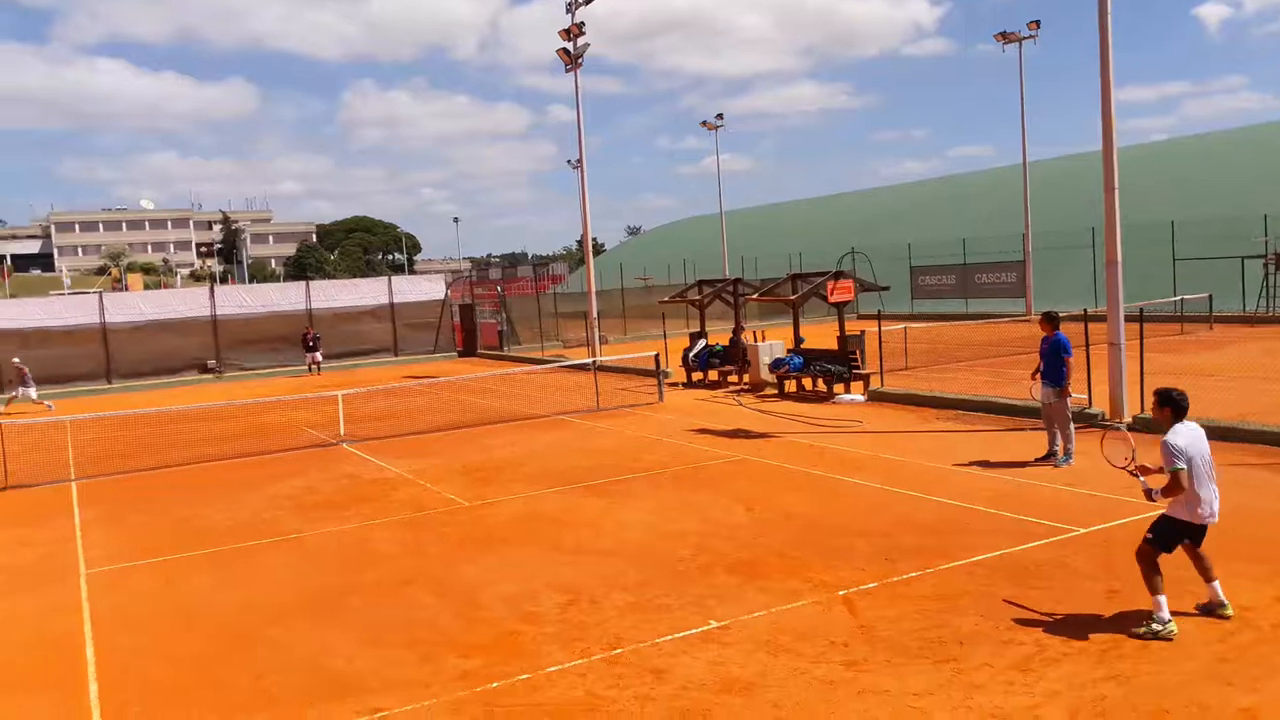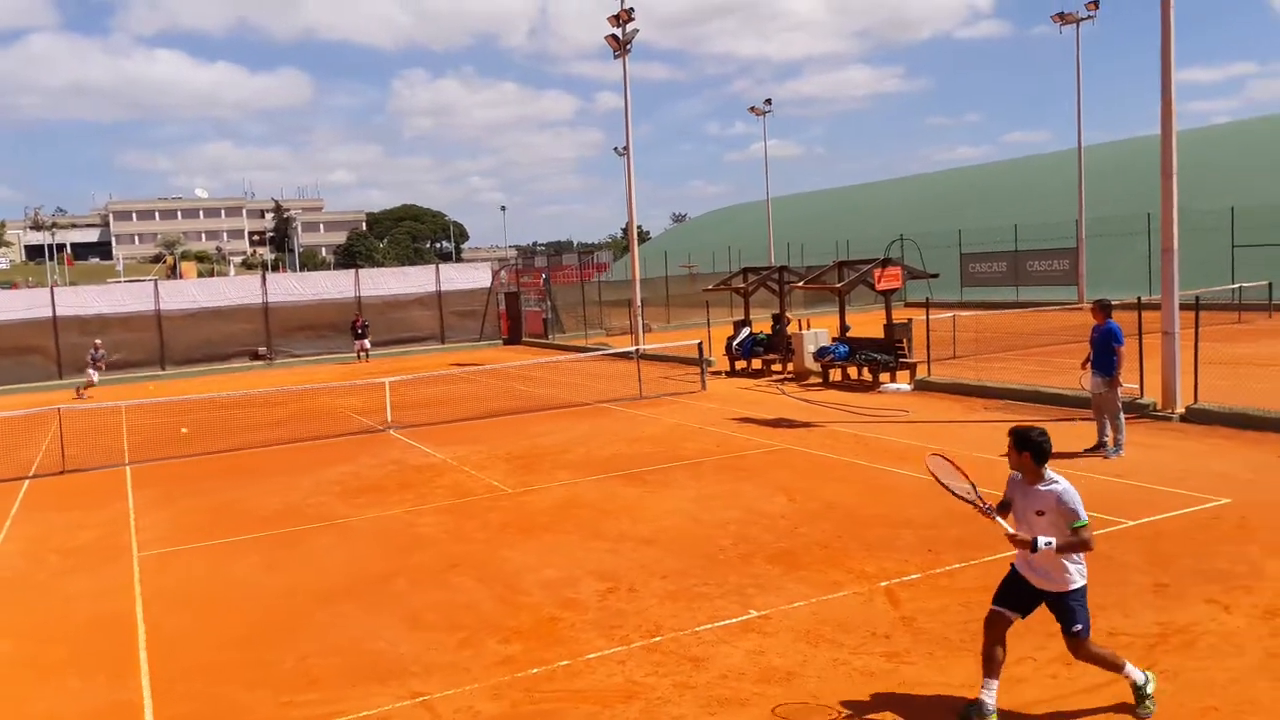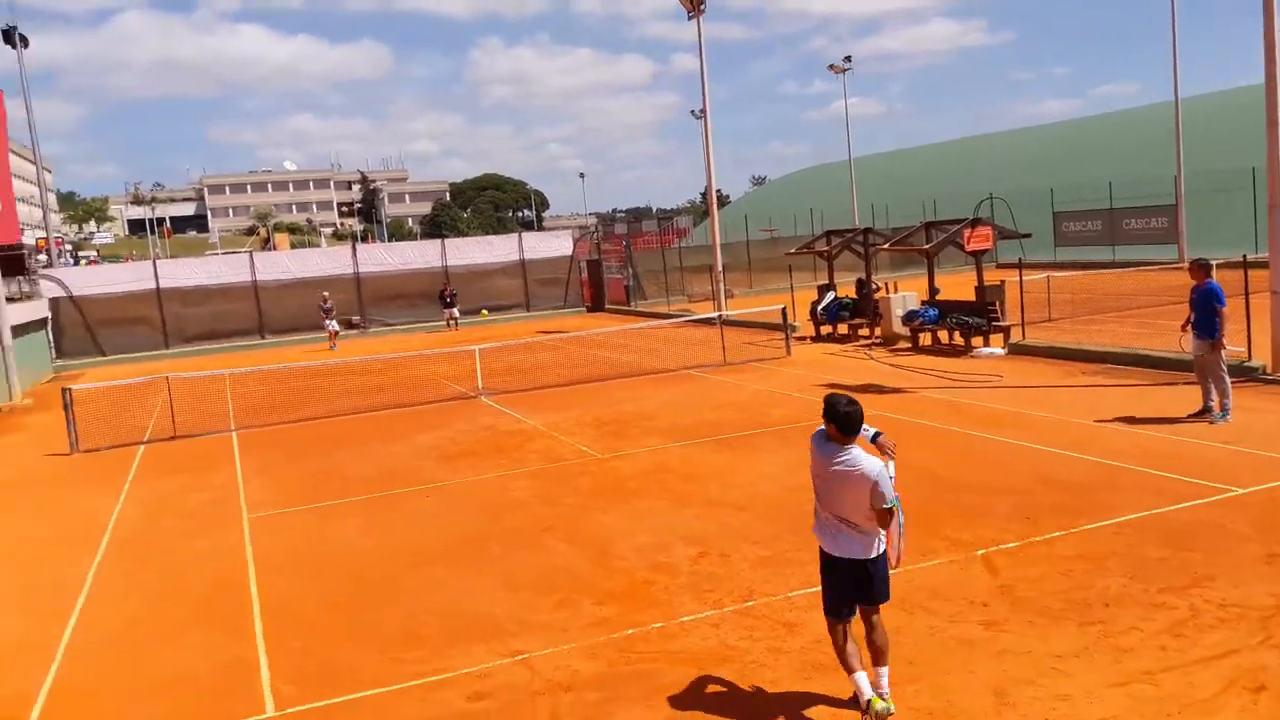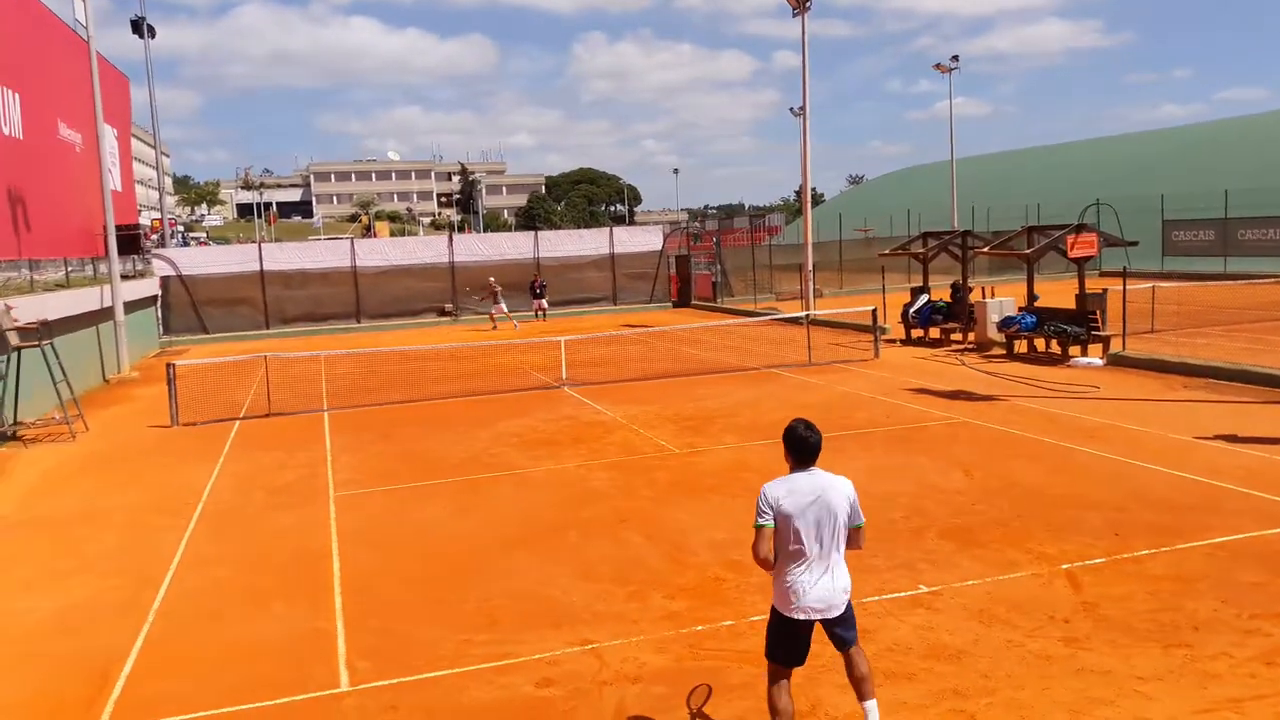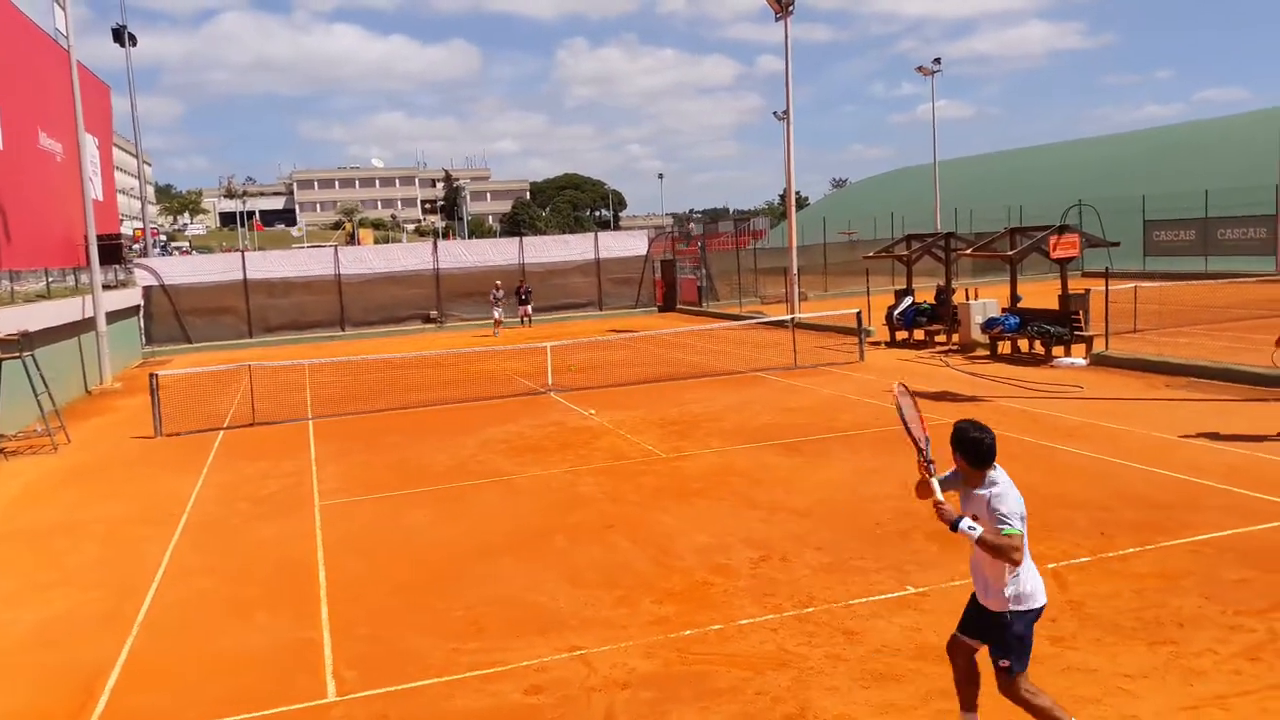
dt=1s
person 1, frame 1
left shoulder: (1171, 441)
right shoulder: (1197, 430)
left elbow: (1179, 485)
left wrist: (1155, 494)
right wrist: (1155, 470)
left hip: (1184, 511)
right hip: (1207, 506)
left knee: (1145, 554)
right knee: (1193, 548)
left ankle: (1162, 620)
right ankle: (1218, 601)
person 1, frame 2
left shoulder: (1062, 492)
right shoulder: (1015, 480)
left elbow: (1085, 542)
right elbow: (1004, 510)
left wrist: (1036, 543)
right wrist: (993, 512)
left hip: (1064, 579)
right hip: (1025, 571)
left knee: (1080, 648)
right knee: (993, 624)
left ankle: (1139, 681)
person 1, frame 3
left shoulder: (819, 442)
right shoulder: (875, 468)
left elbow: (836, 434)
right elbow: (887, 521)
left wrist: (874, 434)
left hip: (834, 552)
right hip: (868, 552)
left knee: (839, 630)
right knee: (872, 618)
right ankle: (881, 693)
person 1, frame 4
left shoulder: (771, 492)
right shoulder: (843, 487)
left elbow: (761, 554)
right elbow: (857, 541)
left wrist: (777, 566)
left hip: (792, 600)
right hip: (836, 593)
left knee: (778, 676)
right knee: (851, 650)
person 1, frame 5
left shoulder: (1001, 496)
right shoulder: (967, 475)
left elbow: (1015, 555)
right elbow: (923, 491)
left wrist: (960, 523)
right wrist: (925, 475)
left hip: (1015, 603)
right hip: (989, 593)
left knee: (1011, 687)
right knee: (958, 650)
